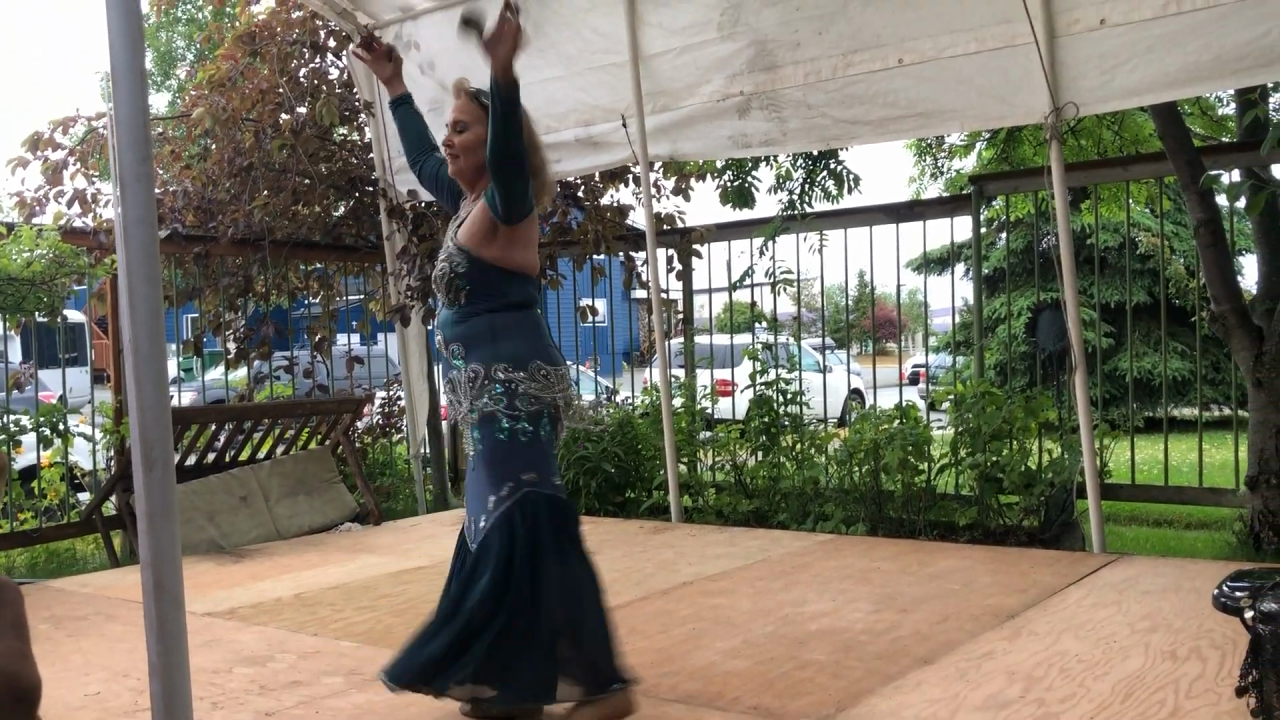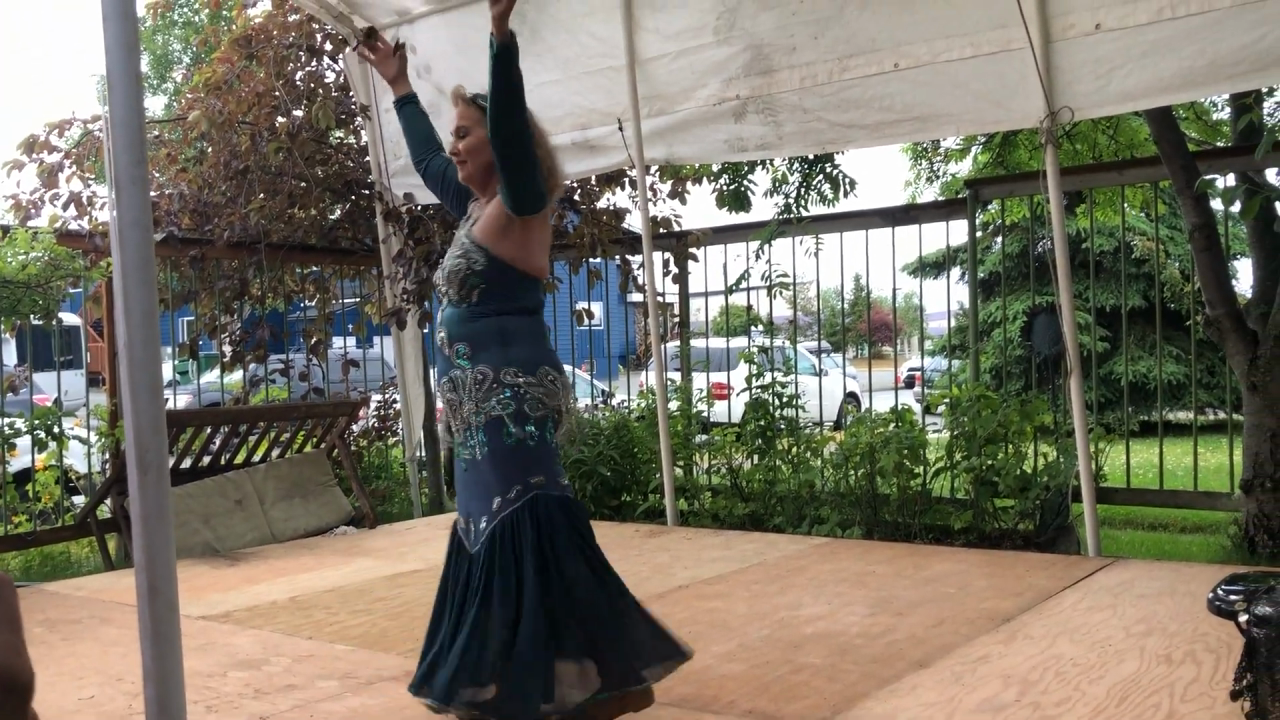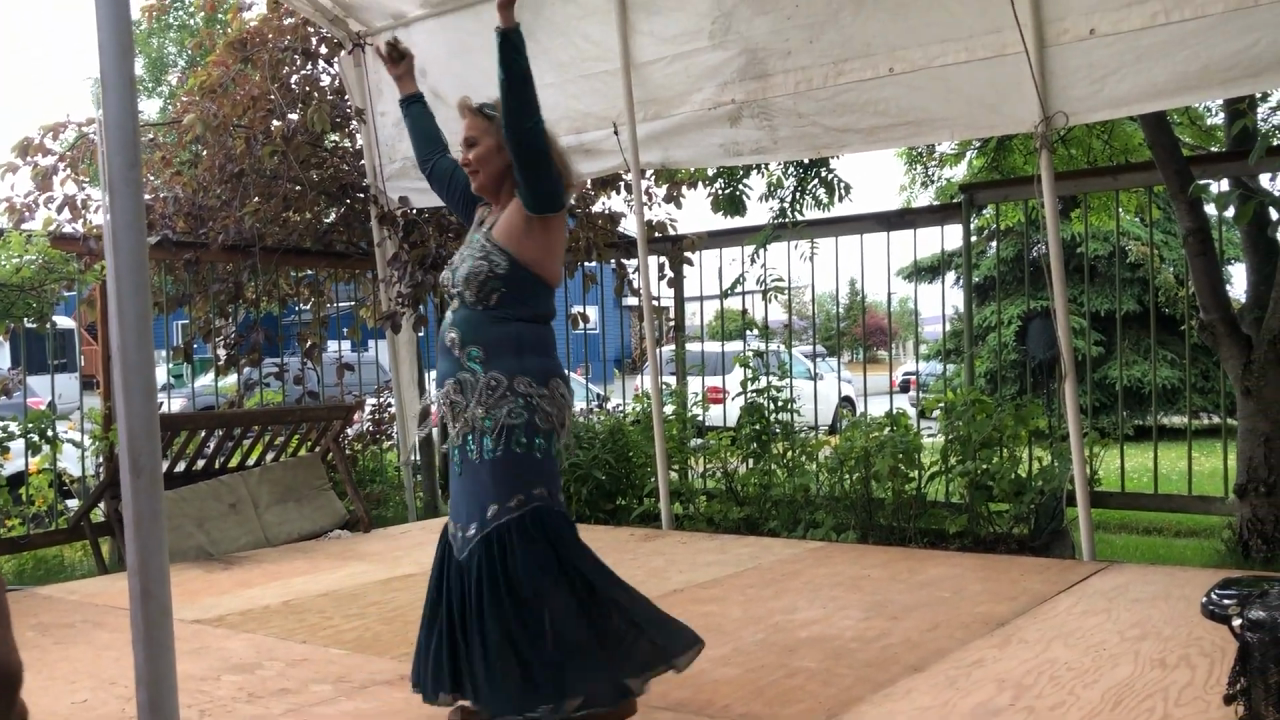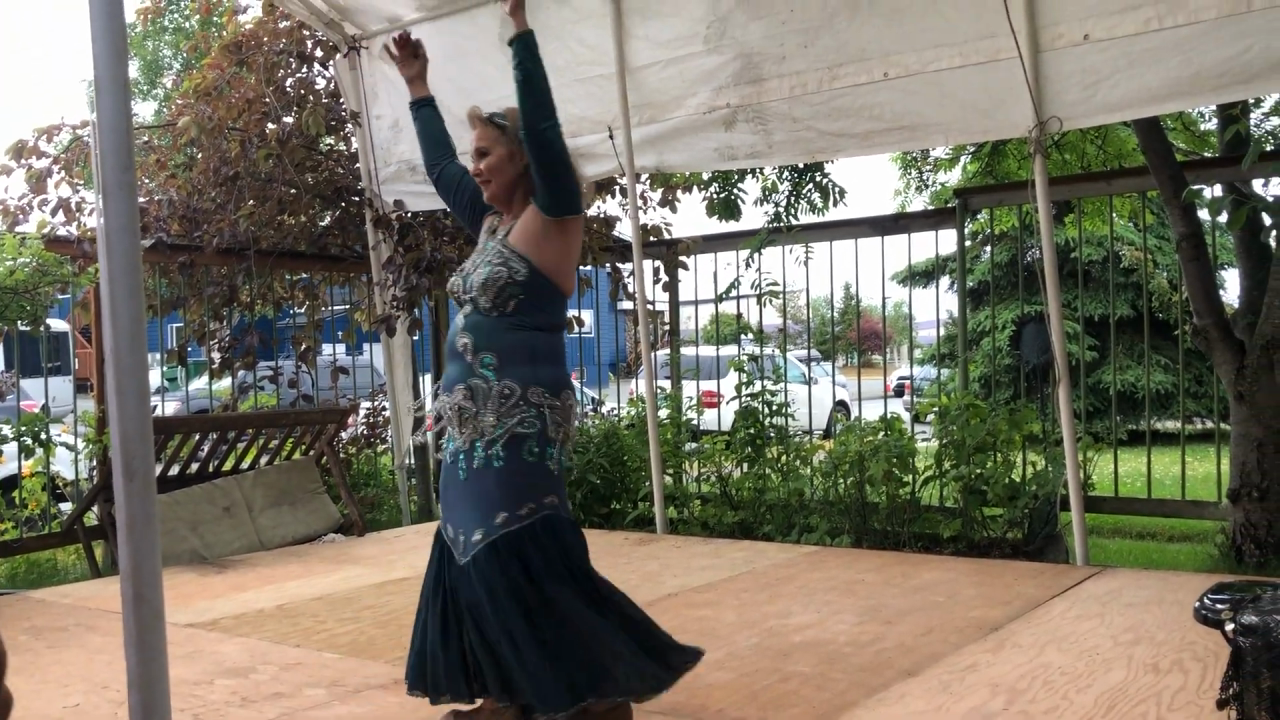
dt=0.1s
person 1, frame 1
left shoulder: (508, 201)
right shoulder: (475, 203)
left elbow: (512, 162)
right elbow: (425, 158)
left wrist: (502, 74)
right wrist: (394, 85)
left hip: (512, 389)
right hip: (492, 392)
left knee: (528, 526)
right knee: (494, 531)
person 1, frame 2
left shoulder: (519, 202)
right shoulder: (476, 205)
left elbow: (515, 130)
right elbow: (427, 161)
right wrist: (398, 85)
left hip: (512, 395)
right hip: (485, 403)
left knee: (533, 531)
right knee: (487, 536)
person 1, frame 3
left shoulder: (538, 206)
right shoulder: (483, 214)
left elbow: (522, 120)
right elbow: (431, 161)
right wrist: (407, 88)
left hip: (512, 409)
right hip: (473, 414)
left knee: (523, 545)
right knee: (475, 545)
person 1, frame 4
left shoulder: (554, 215)
right shoulder: (492, 221)
left elbow: (542, 127)
right elbow: (440, 167)
right wrist: (418, 87)
left hip: (519, 417)
right hip: (475, 421)
left knee: (532, 554)
right knee: (473, 551)
